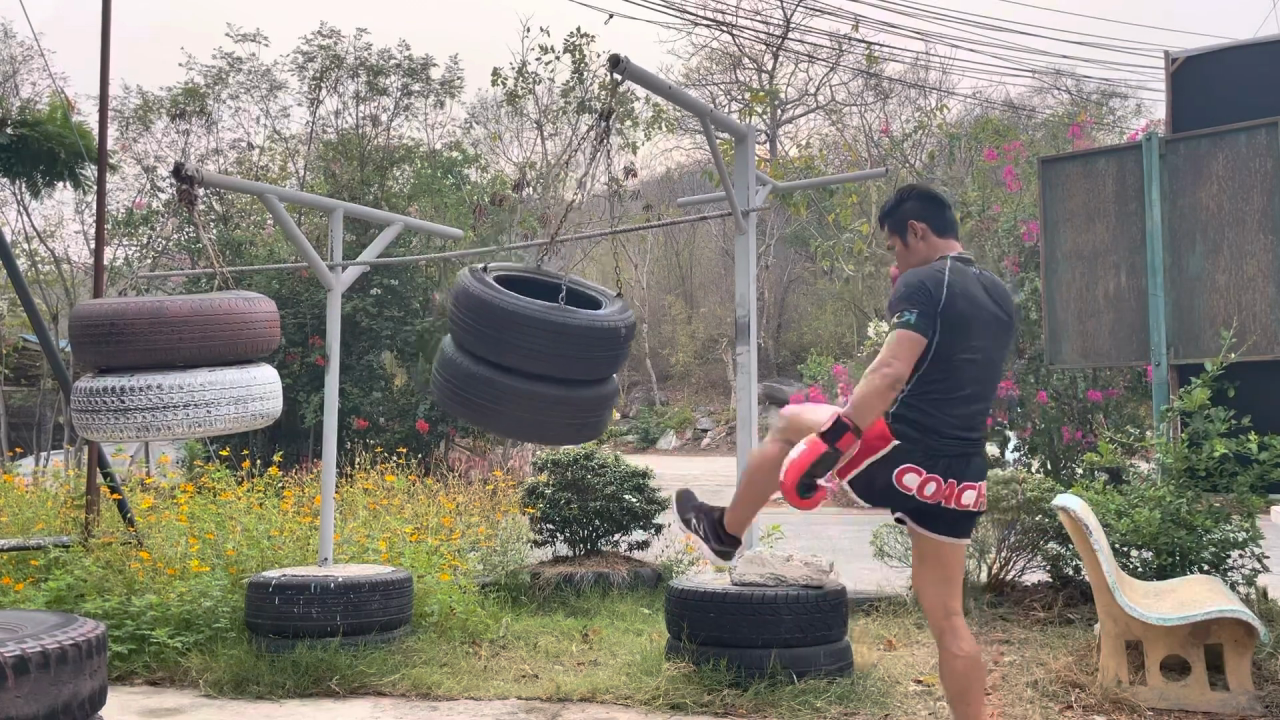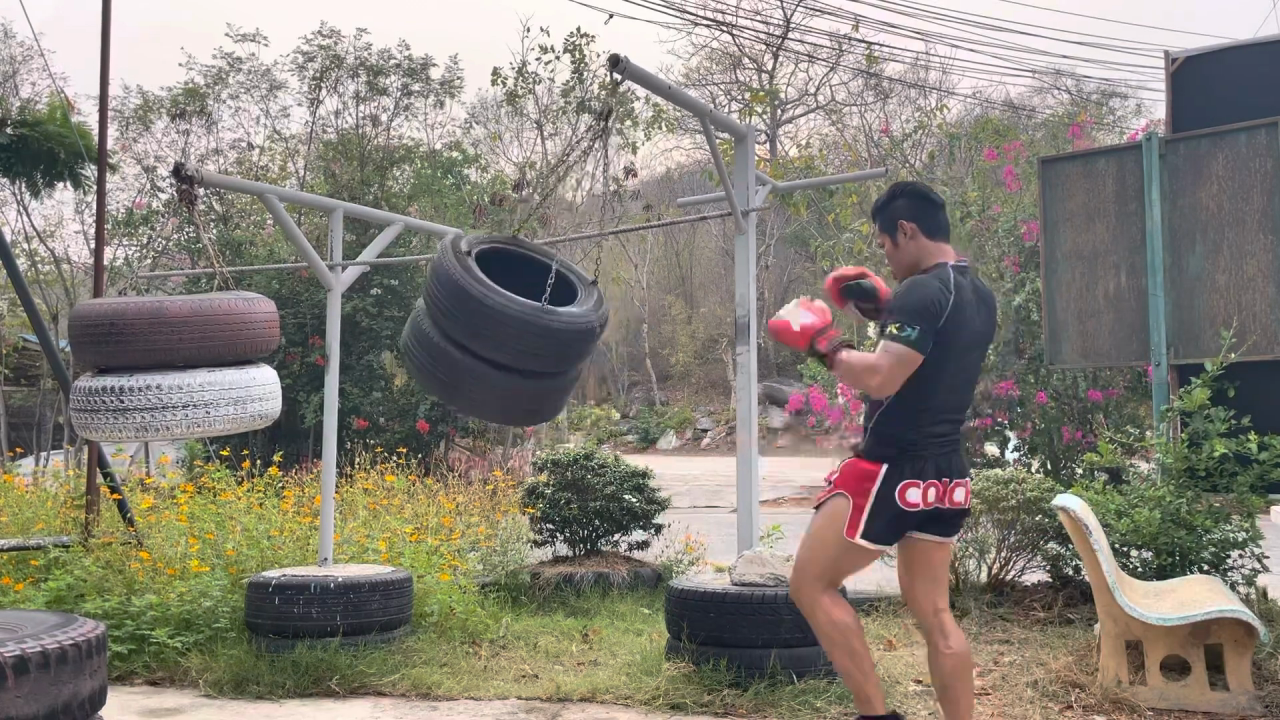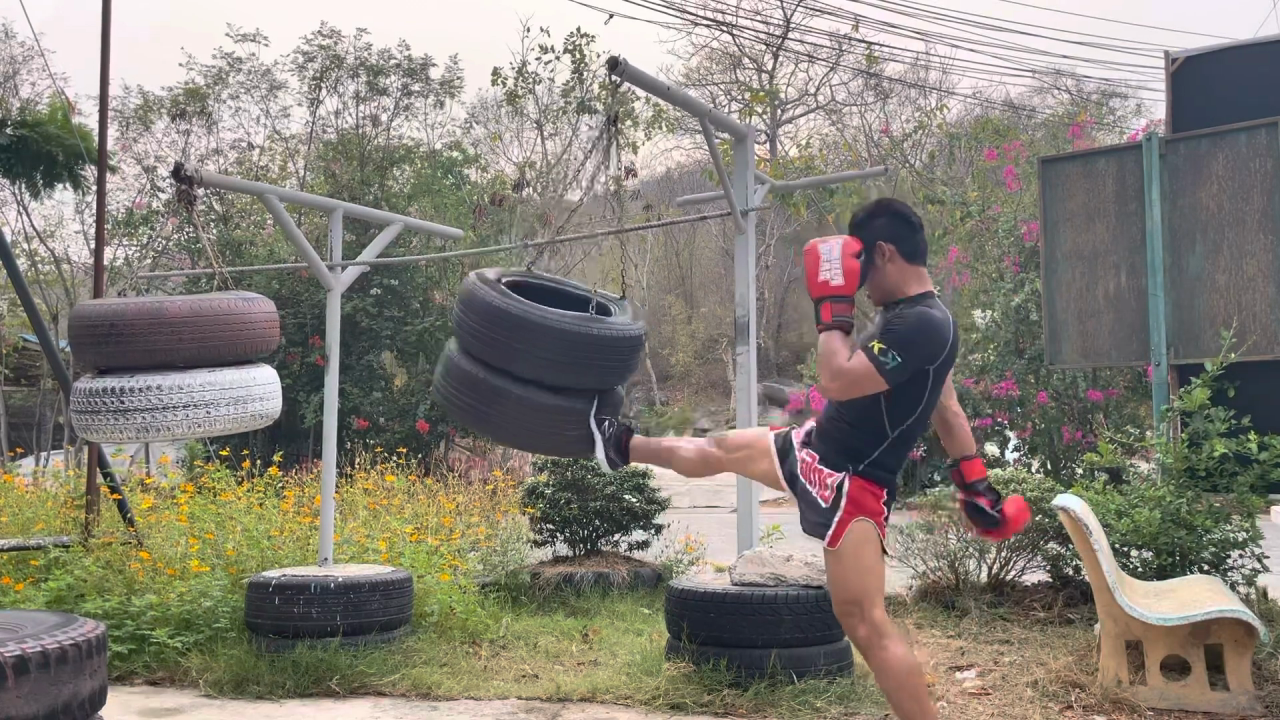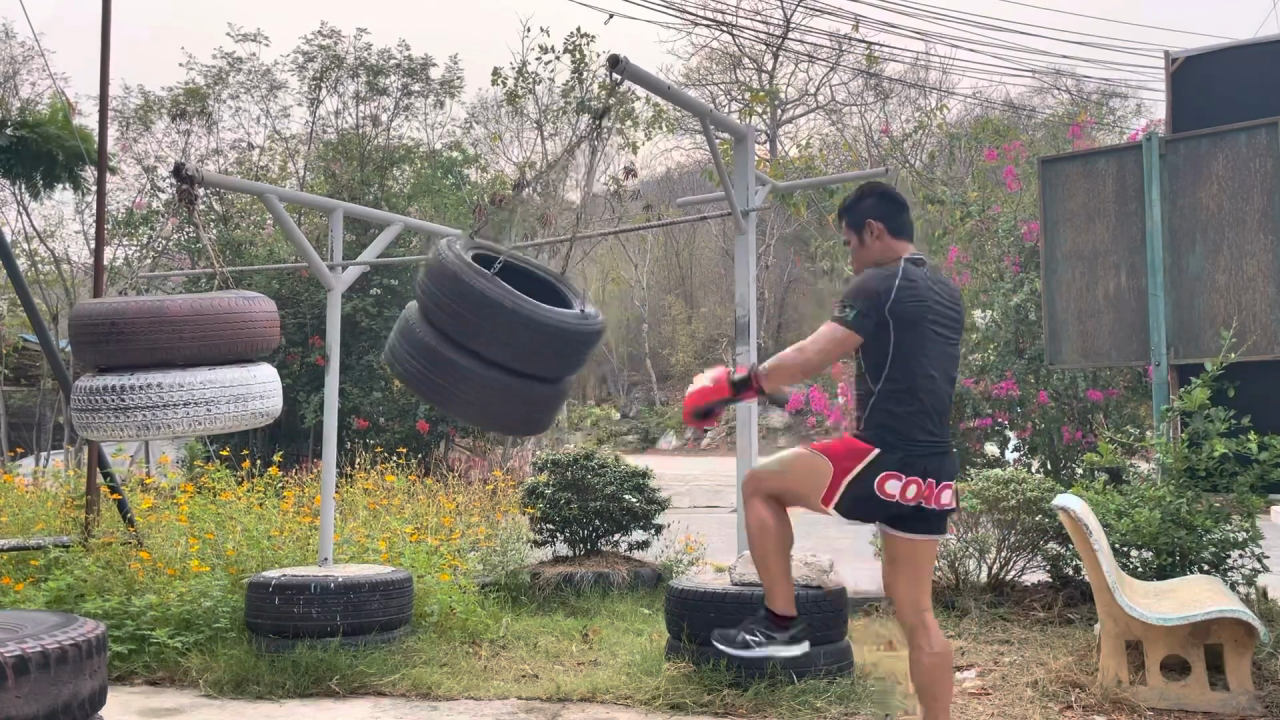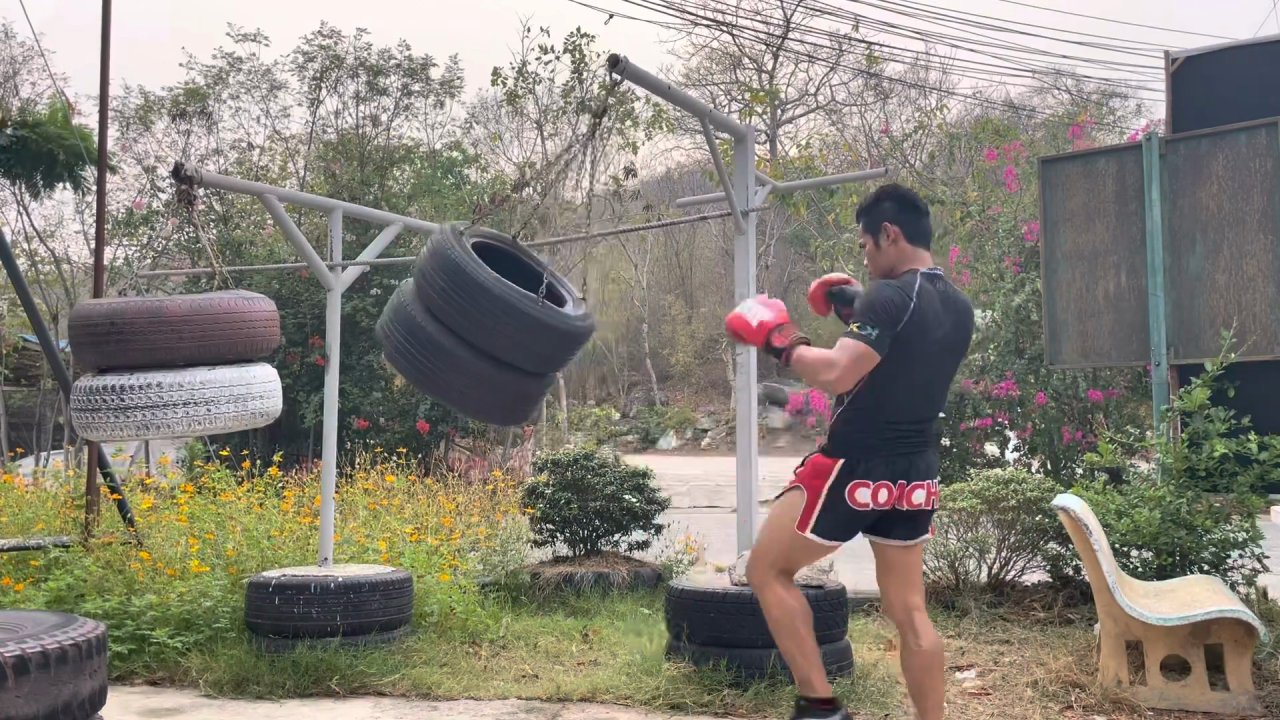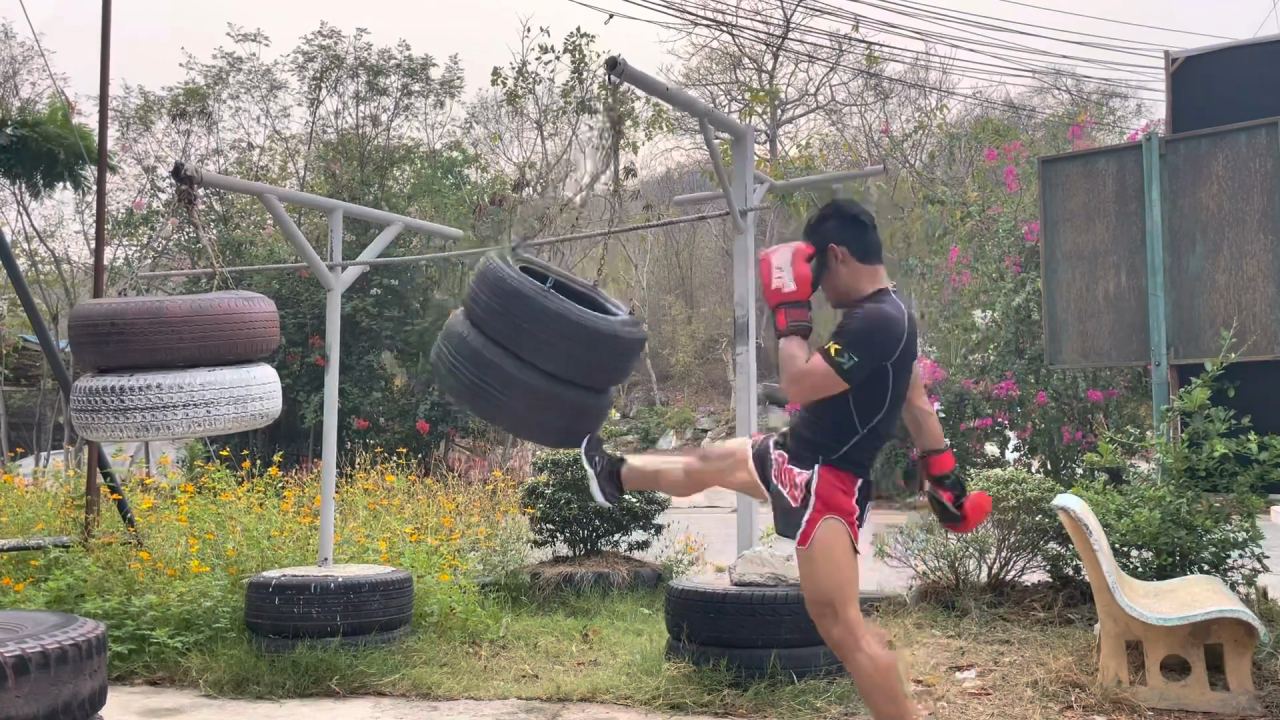
dt=0.5s
person 1, frame 1
left shoulder: (925, 283)
right shoulder: (1001, 298)
left elbow: (891, 371)
left wrist: (828, 440)
left hip: (899, 454)
right hip: (964, 476)
left knee: (788, 423)
right knee: (946, 619)
left ankle: (726, 531)
person 1, frame 2
left shoulder: (924, 292)
right shoulder: (978, 295)
left elbow: (878, 379)
left wrist: (822, 344)
right wrist: (880, 300)
left hip: (893, 471)
right hip: (943, 475)
left knee: (809, 585)
right knee: (932, 614)
person 1, frame 3
left shoulder: (921, 326)
right shoulder: (913, 315)
left elbow: (838, 382)
right elbow: (947, 411)
left wrist: (831, 305)
right wrist: (974, 483)
left hip: (850, 485)
left knee: (865, 625)
right knee: (724, 447)
right ankle: (626, 445)
person 1, frame 4
left shoulder: (881, 287)
right shoulder: (948, 294)
left elbow: (811, 358)
left wrist: (738, 383)
left hip: (878, 461)
right hip: (934, 477)
left knee: (761, 486)
right knee: (915, 613)
left ankle: (782, 622)
person 1, frame 5
left shoulder: (890, 298)
right shoulder: (959, 306)
left elbow: (834, 374)
left wrist: (781, 341)
right wrist: (855, 310)
left hip: (852, 470)
right hip: (915, 480)
left knee: (768, 573)
right knee: (908, 613)
person 1, frame 6
left shoulder: (875, 323)
right shoulder: (883, 314)
left elbow: (800, 385)
right elbow: (916, 401)
left wrist: (788, 312)
right wrist: (944, 473)
left hip: (829, 485)
right hip: (795, 459)
left knee: (842, 626)
right knee: (709, 460)
right ankle: (619, 477)
